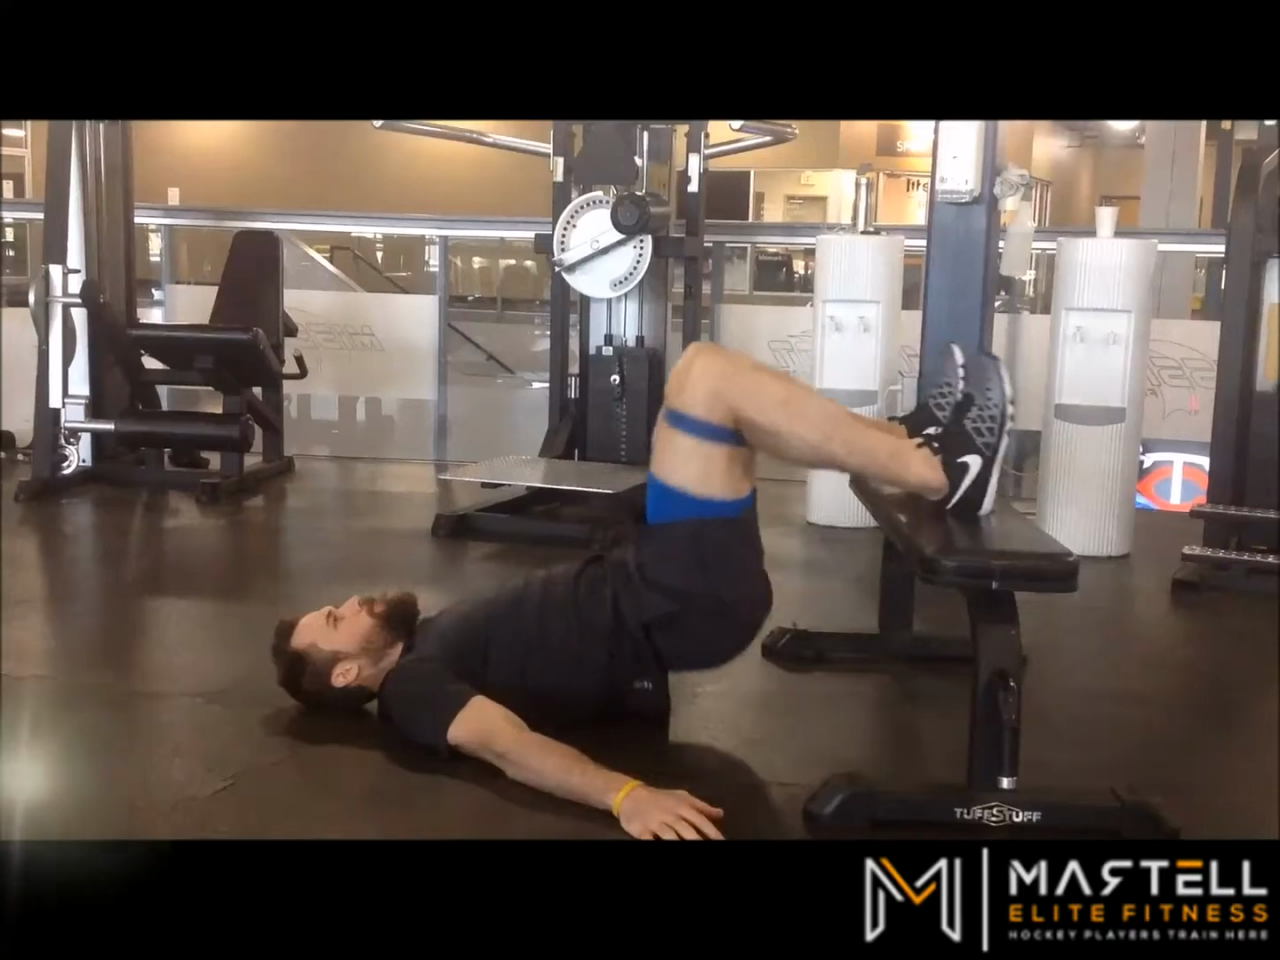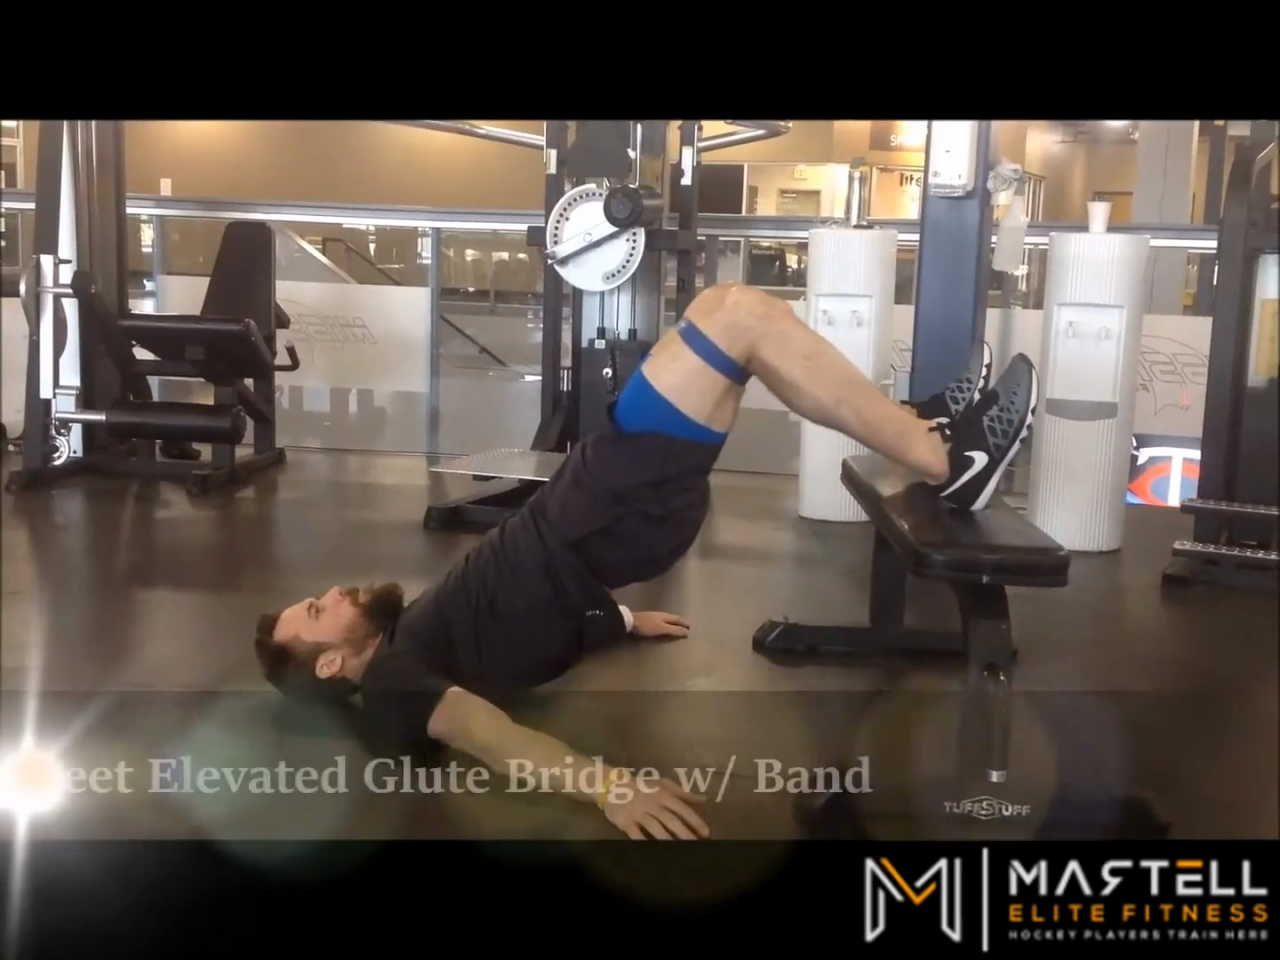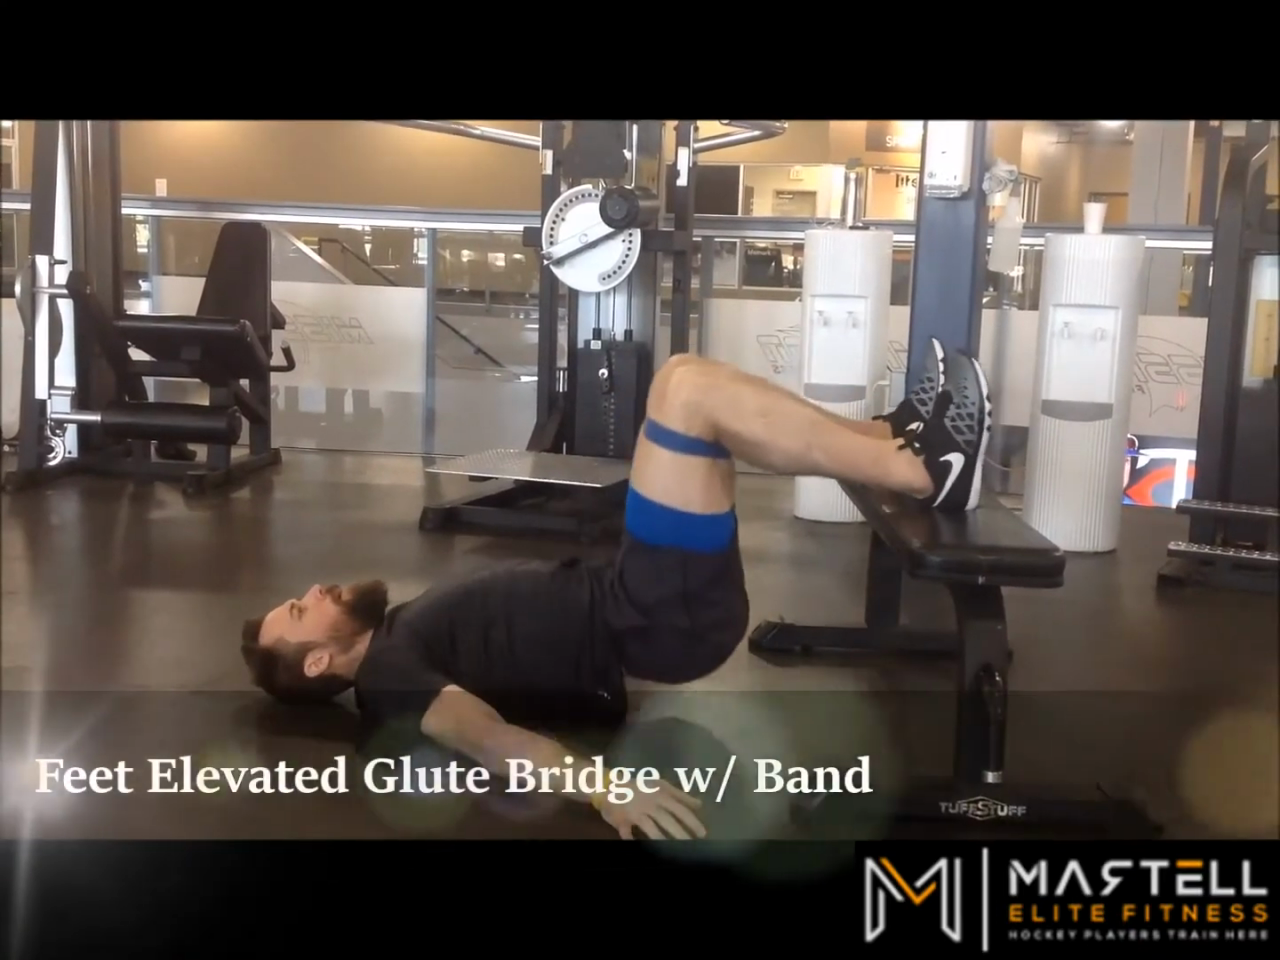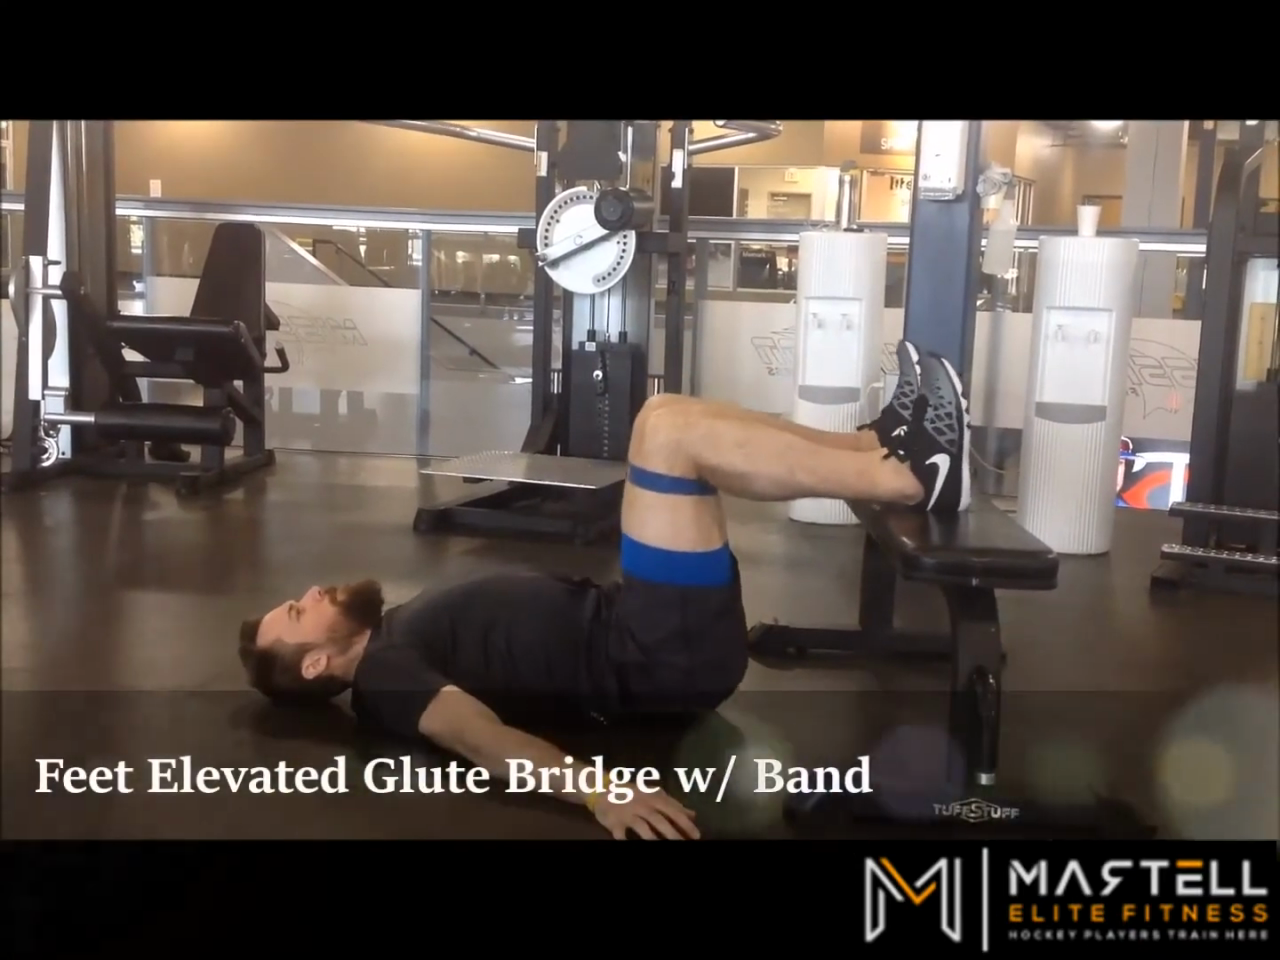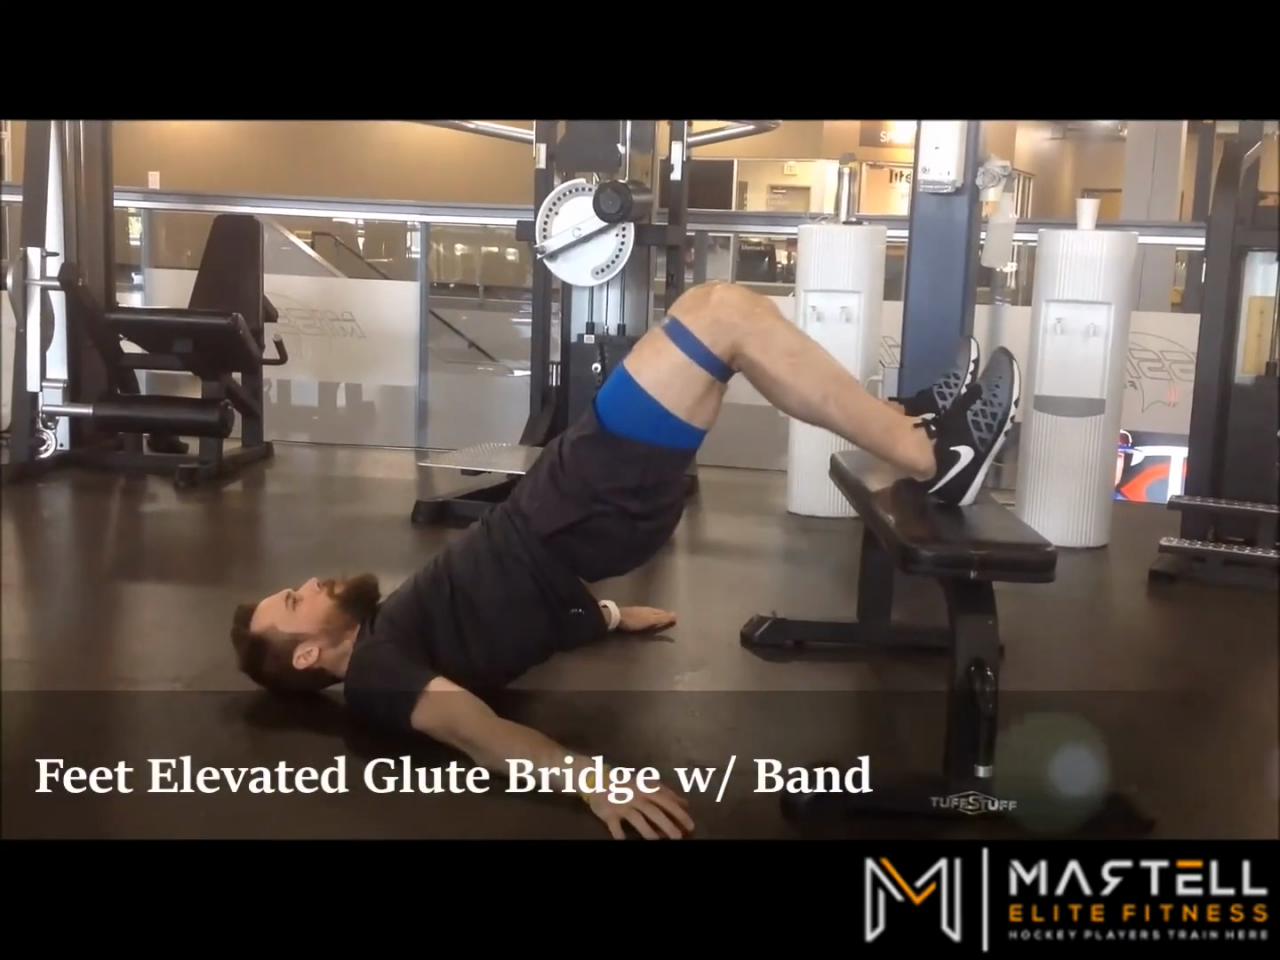
dt=1s
person 1, frame 1
left shoulder: (428, 641)
right shoulder: (412, 691)
right elbow: (506, 746)
right wrist: (624, 795)
left hip: (635, 600)
right hip: (677, 614)
left knee: (711, 385)
right knee: (705, 376)
left ankle: (915, 443)
right ankle: (944, 474)
person 1, frame 2
left shoulder: (408, 637)
right shoulder: (393, 682)
right elbow: (491, 737)
right wrist: (605, 785)
left hip: (587, 520)
right hip: (616, 514)
left knee: (737, 317)
right knee: (738, 313)
left ankle: (923, 428)
right ankle: (944, 461)
person 1, frame 3
left shoulder: (401, 633)
right shoulder: (389, 678)
right elbow: (484, 737)
right wrist: (599, 785)
left hip: (619, 597)
right hip: (660, 616)
left knee: (694, 392)
right knee: (689, 388)
left ankle: (899, 439)
right ankle: (926, 472)
person 1, frame 4
left shoulder: (399, 633)
right shoulder: (386, 678)
right elbow: (480, 736)
right wrist: (593, 788)
left hip: (615, 619)
right hip: (661, 656)
left knee: (680, 429)
right knee: (669, 430)
left ankle: (885, 446)
right ankle: (916, 479)
person 1, frame 5
left shoulder: (386, 632)
right shoulder: (376, 673)
right elbow: (470, 728)
right wrist: (589, 778)
left hip: (566, 513)
right hip: (591, 509)
left knee: (725, 315)
right knee: (723, 312)
left ankle: (908, 424)
right ankle: (930, 455)
